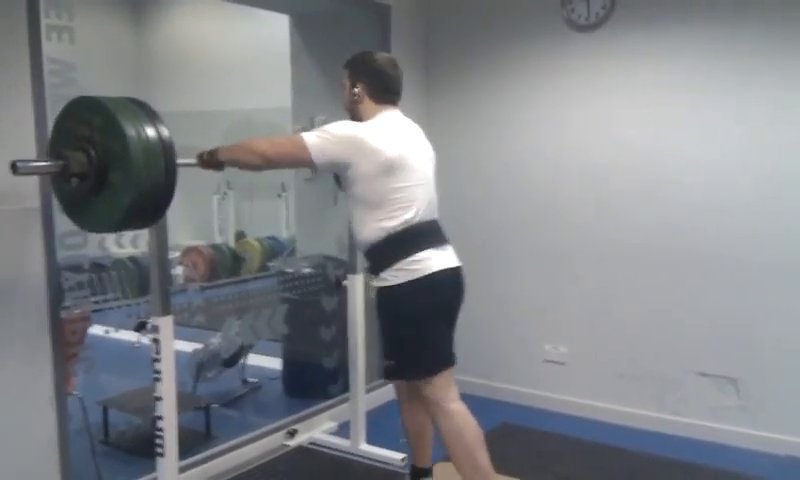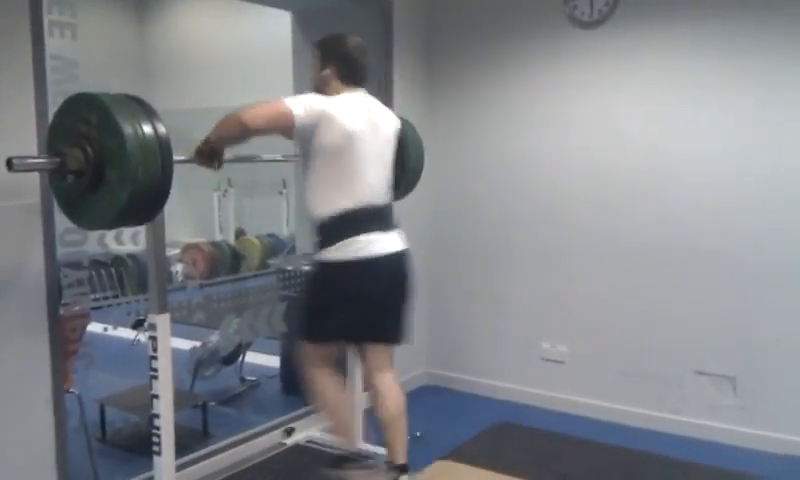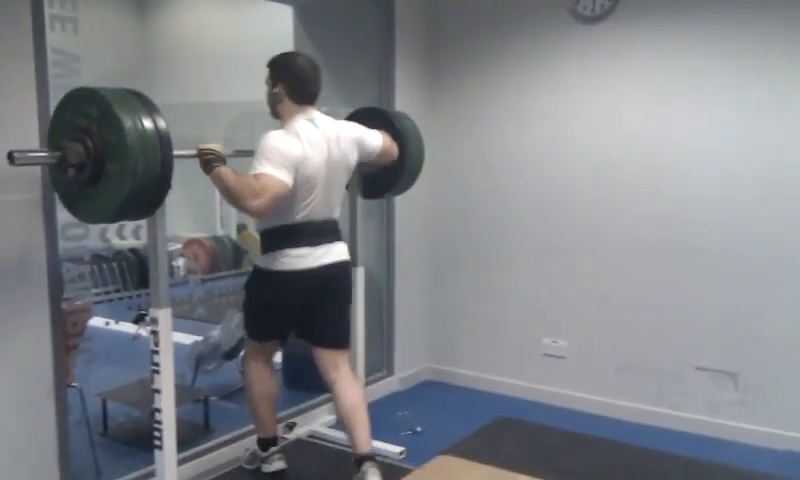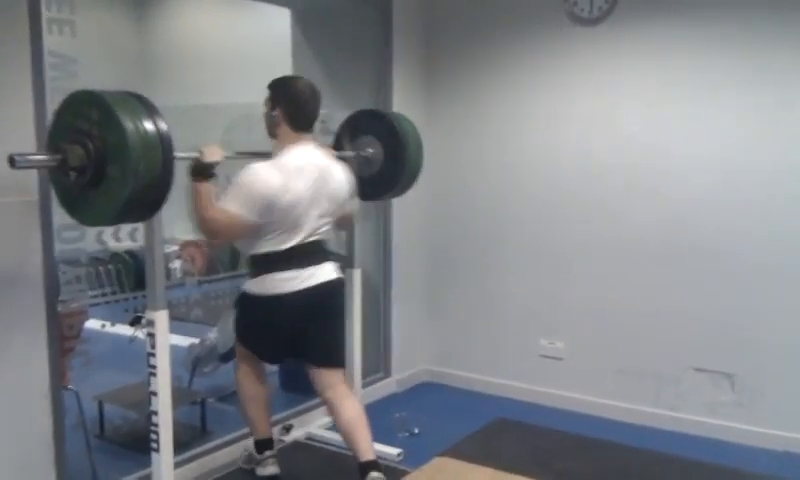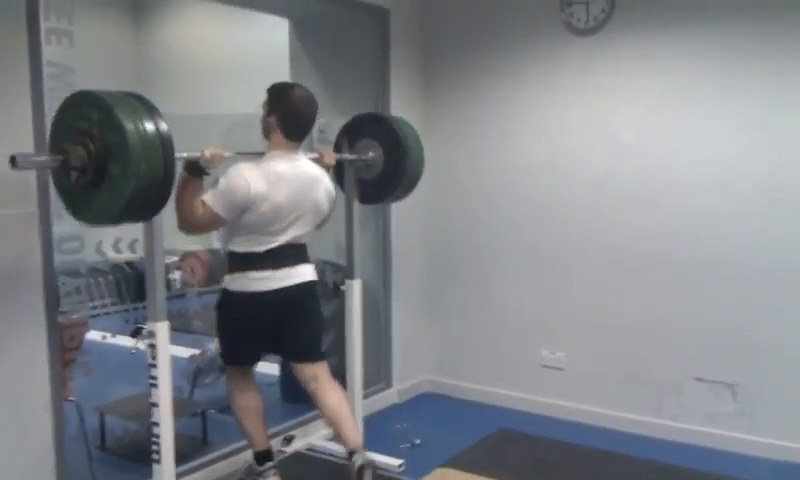
dt=0.5s
person 1, frame 1
left shoulder: (354, 137)
right shoulder: (408, 131)
left elbow: (268, 154)
left wrist: (216, 155)
left hip: (412, 281)
right hip: (437, 272)
left knee: (440, 397)
right knee: (409, 383)
person 1, frame 2
left shoulder: (322, 109)
right shoulder: (383, 115)
left elbow: (248, 120)
left wrist: (209, 147)
left hip: (346, 261)
right hip: (391, 254)
left knee: (317, 360)
right knee: (380, 367)
person 1, frame 3
left shoulder: (280, 142)
right shoulder: (346, 133)
left elbow: (256, 200)
right elbow: (391, 150)
left wrist: (215, 165)
left hip: (285, 269)
right hip: (334, 264)
left knee: (257, 355)
right knee: (337, 367)
person 1, frame 4
left shoulder: (263, 176)
right shoulder: (337, 171)
left elbow: (215, 230)
left wrist: (202, 175)
left hip: (272, 293)
right hip: (324, 285)
left knee: (248, 362)
right knee: (333, 386)
person 1, frame 5
left shoulder: (246, 178)
right shoulder: (321, 179)
left elbow: (191, 221)
left wrist: (195, 171)
left hip: (249, 293)
right hip: (300, 286)
left knee: (239, 376)
right knee: (318, 378)
